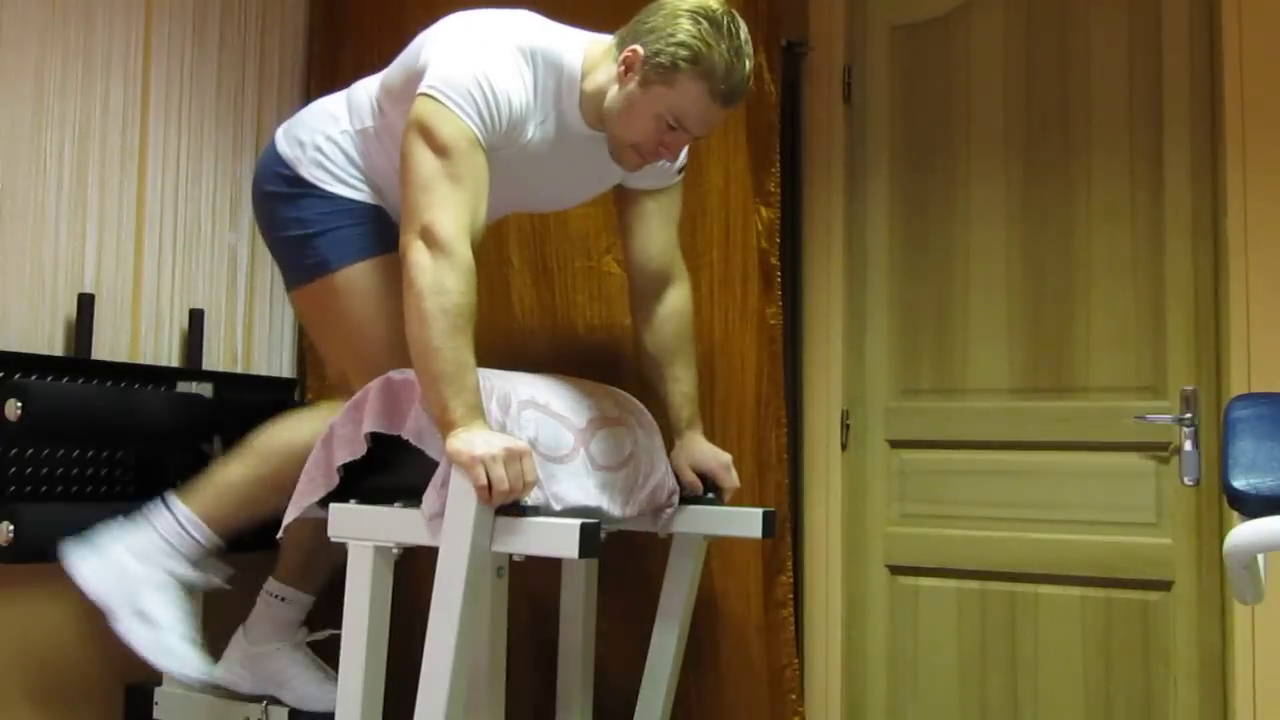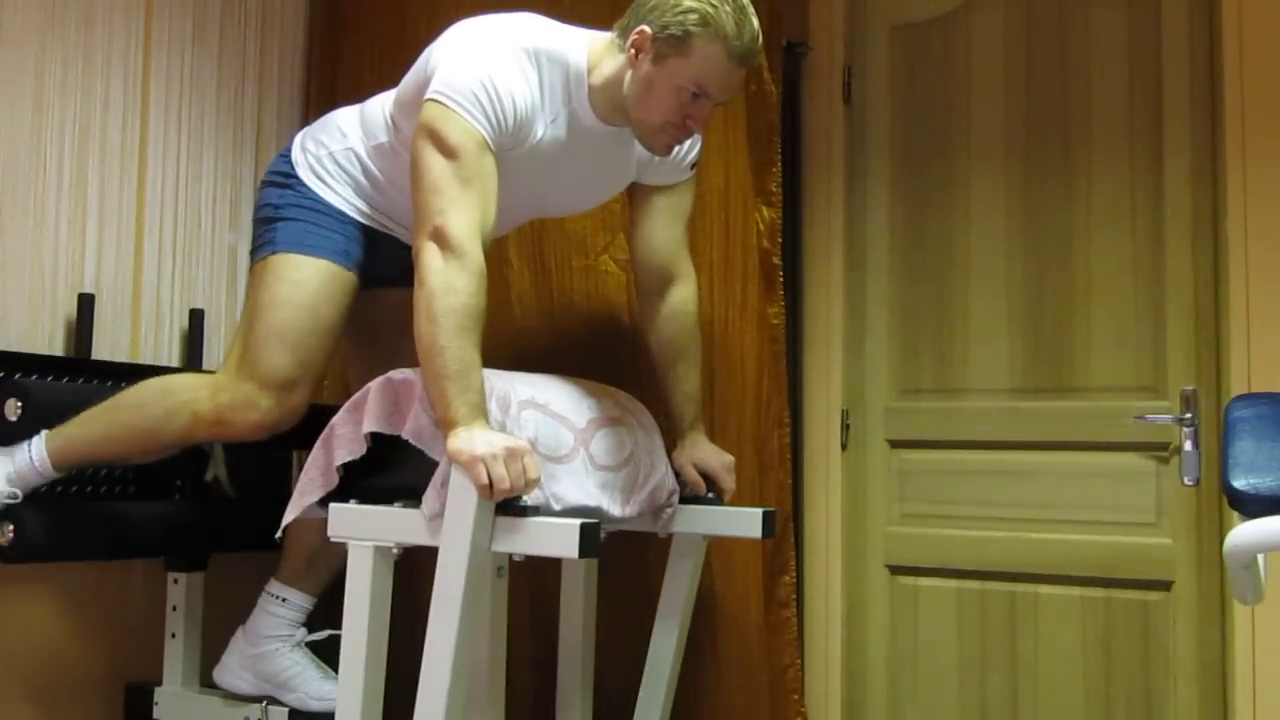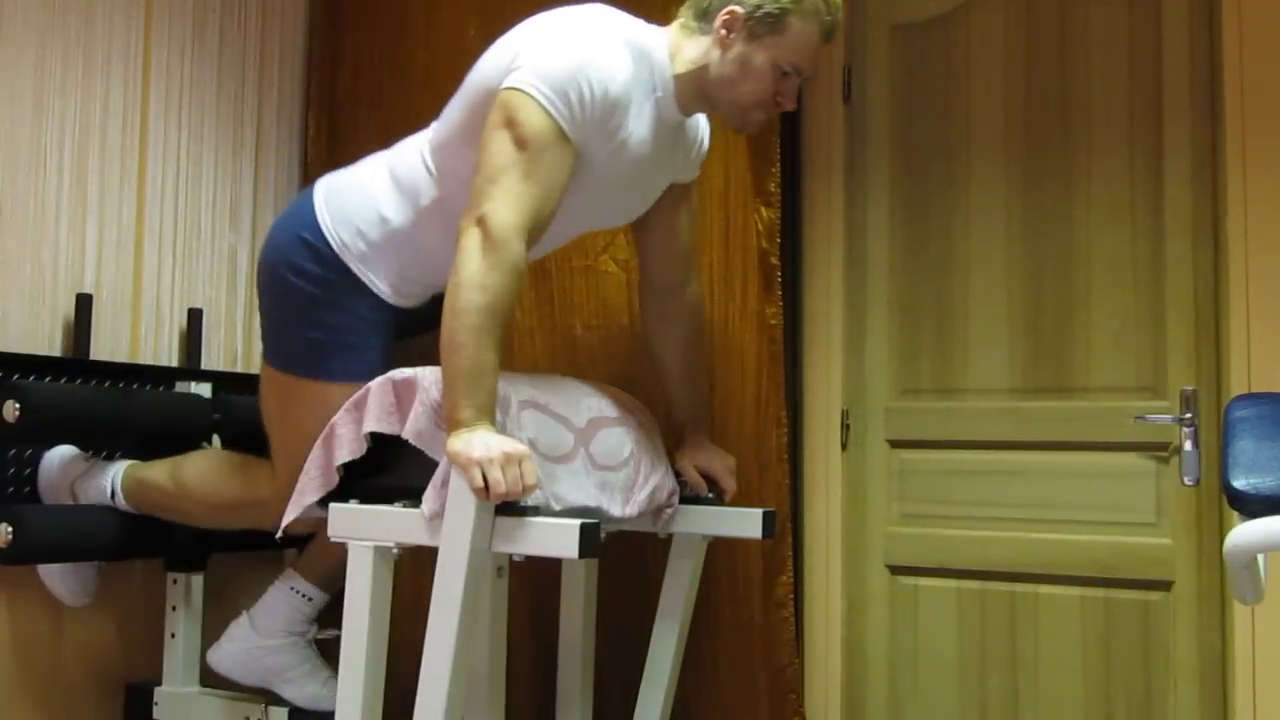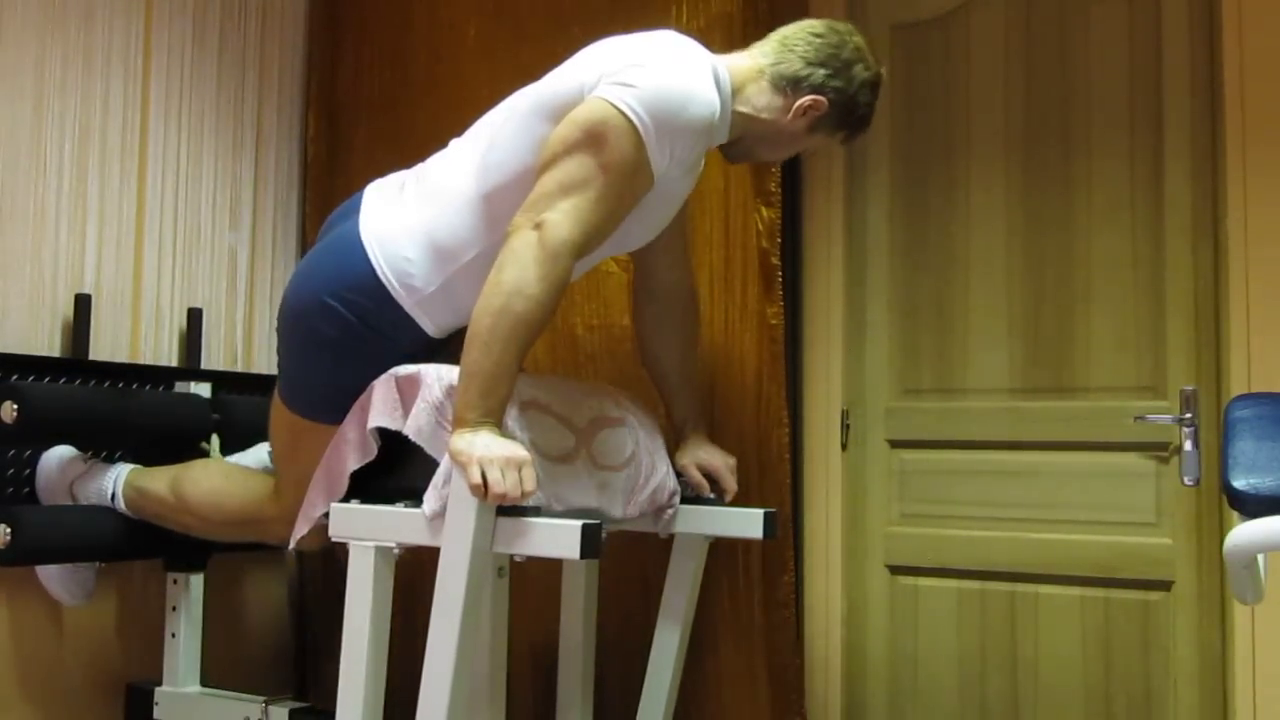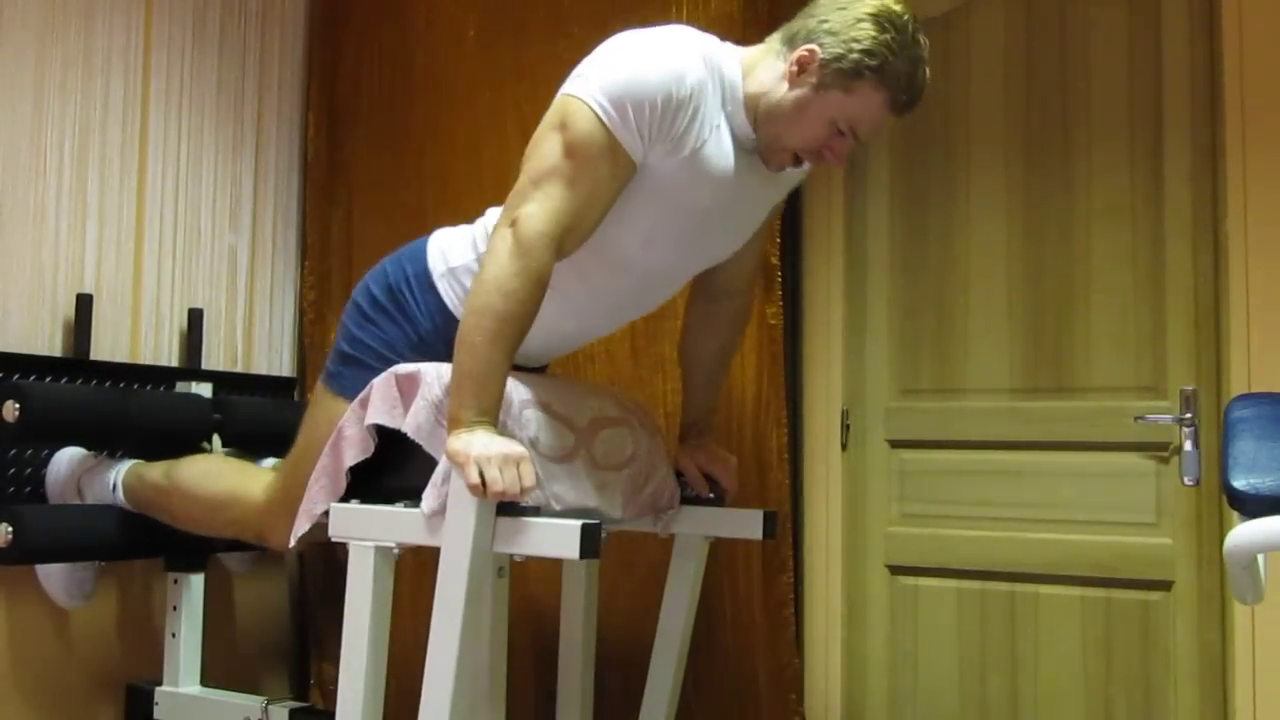
dt=1s
person 1, frame 1
left shoulder: (660, 129)
right shoulder: (489, 64)
left elbow: (660, 287)
right elbow: (433, 244)
left wrist: (685, 433)
right wrist: (462, 427)
left hip: (393, 200)
right hip: (321, 178)
left ankle: (265, 641)
right ankle: (152, 551)
person 1, frame 2
left shoulder: (668, 140)
right shoulder: (495, 66)
left elbow: (668, 285)
right elbow: (450, 246)
left wrist: (690, 431)
right wrist: (466, 424)
left hip: (413, 236)
right hip: (331, 188)
right knee: (257, 399)
left ankle: (266, 642)
person 1, frame 3
left shoulder: (685, 130)
left elbow: (671, 289)
right elbow: (494, 237)
left wrist: (692, 433)
right wrist: (469, 425)
left hip: (413, 281)
right hip: (338, 257)
right knee: (304, 488)
left ankle: (268, 636)
right ankle: (89, 481)
person 1, frame 4
left shoulder: (683, 111)
right shoulder: (676, 93)
left elbow: (664, 285)
right elbow: (542, 242)
left wrist: (689, 431)
right wrist: (475, 427)
left hip: (392, 250)
right hip: (366, 291)
right knee: (300, 514)
left ankle: (284, 452)
right ankle: (94, 481)
person 1, frame 5
left shoulder: (783, 156)
right shoulder: (656, 74)
left elbow: (725, 290)
right elbow: (528, 237)
left wrist: (693, 432)
right wrist: (471, 426)
left hip: (515, 350)
right hip: (426, 310)
right knee: (289, 518)
left ankle: (267, 474)
right ankle: (101, 478)
